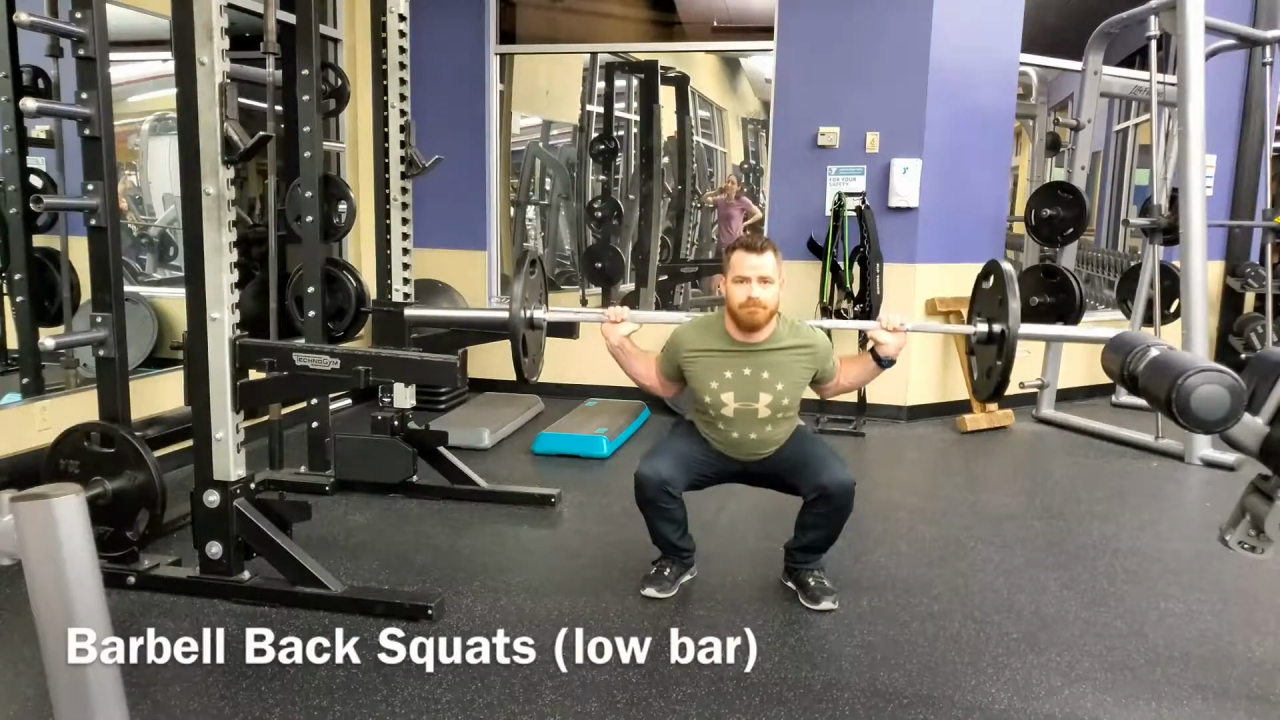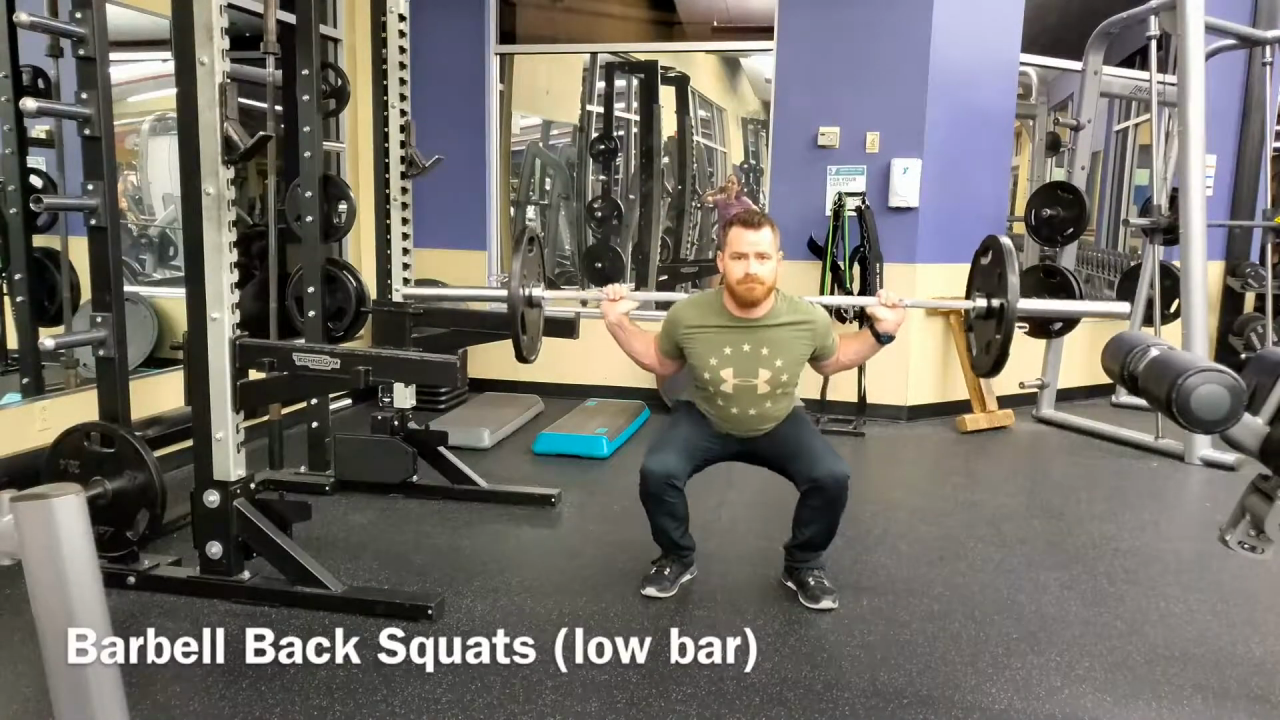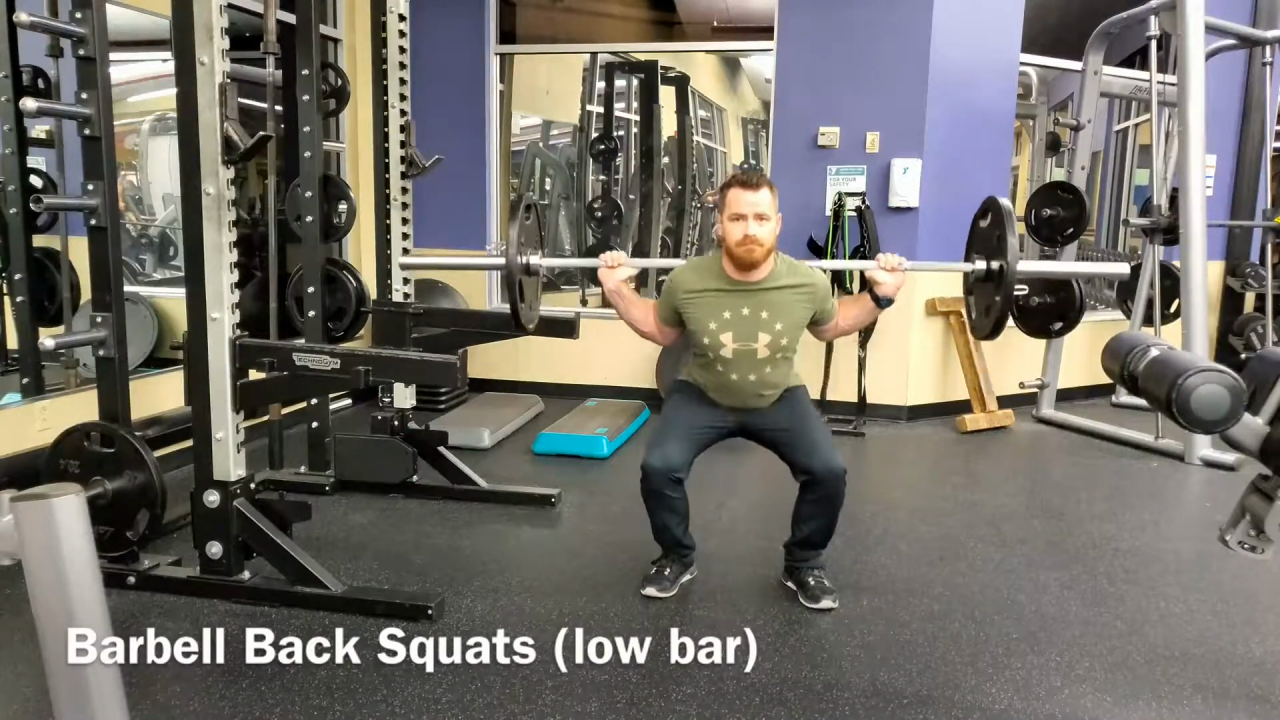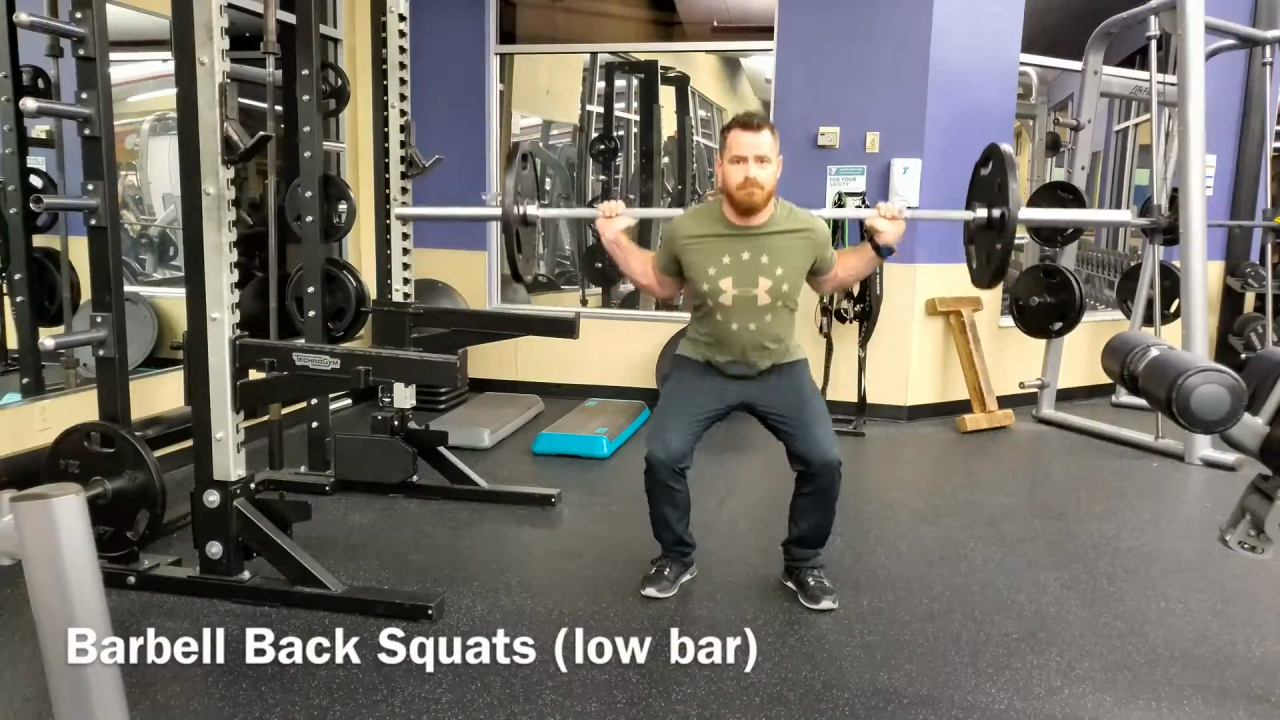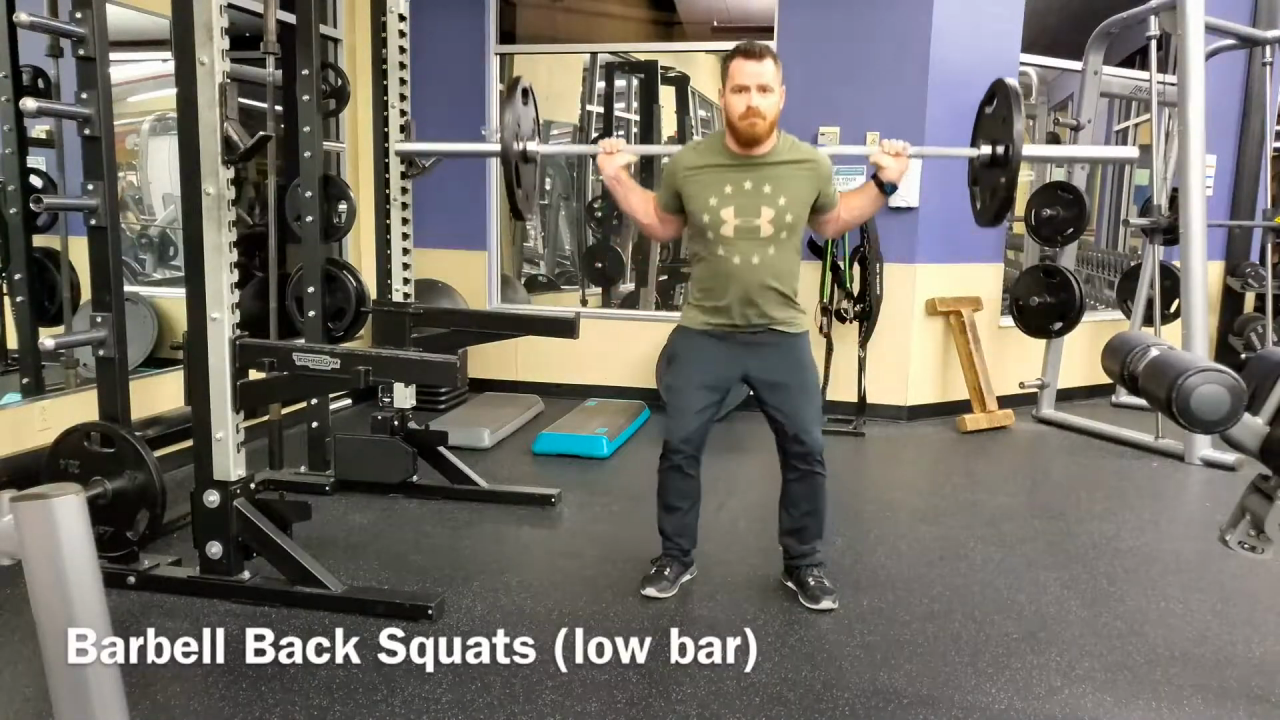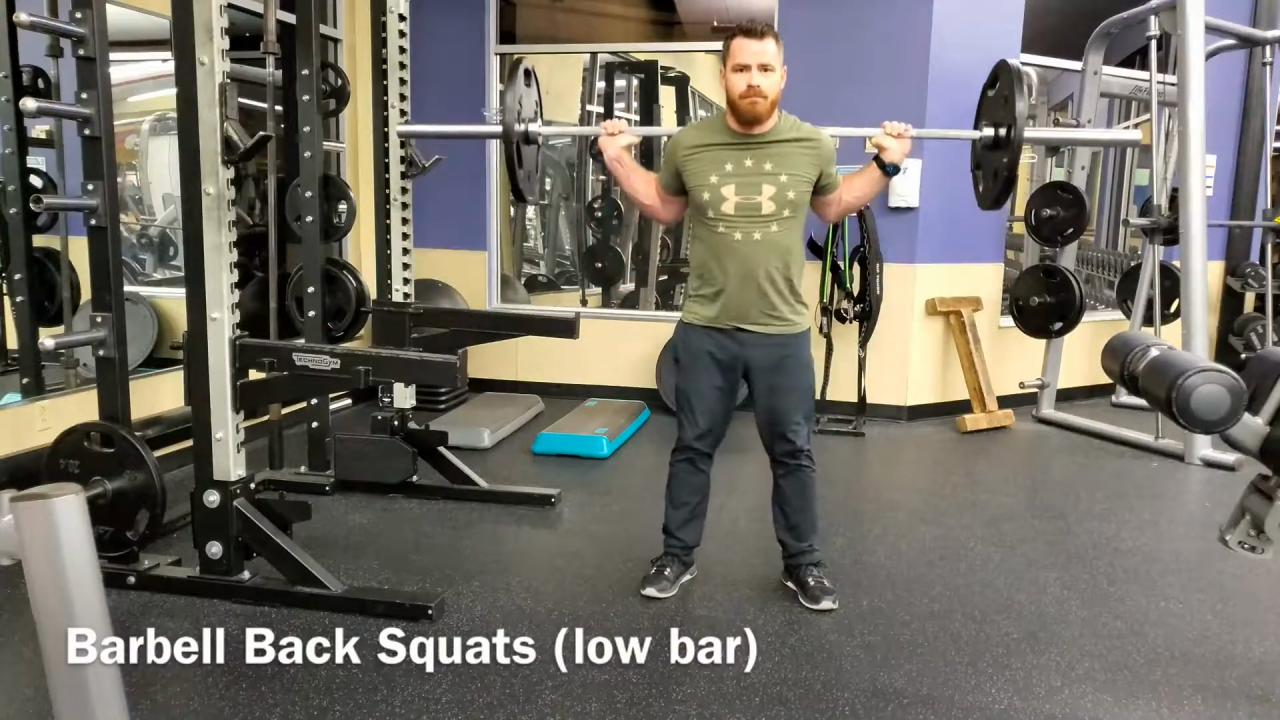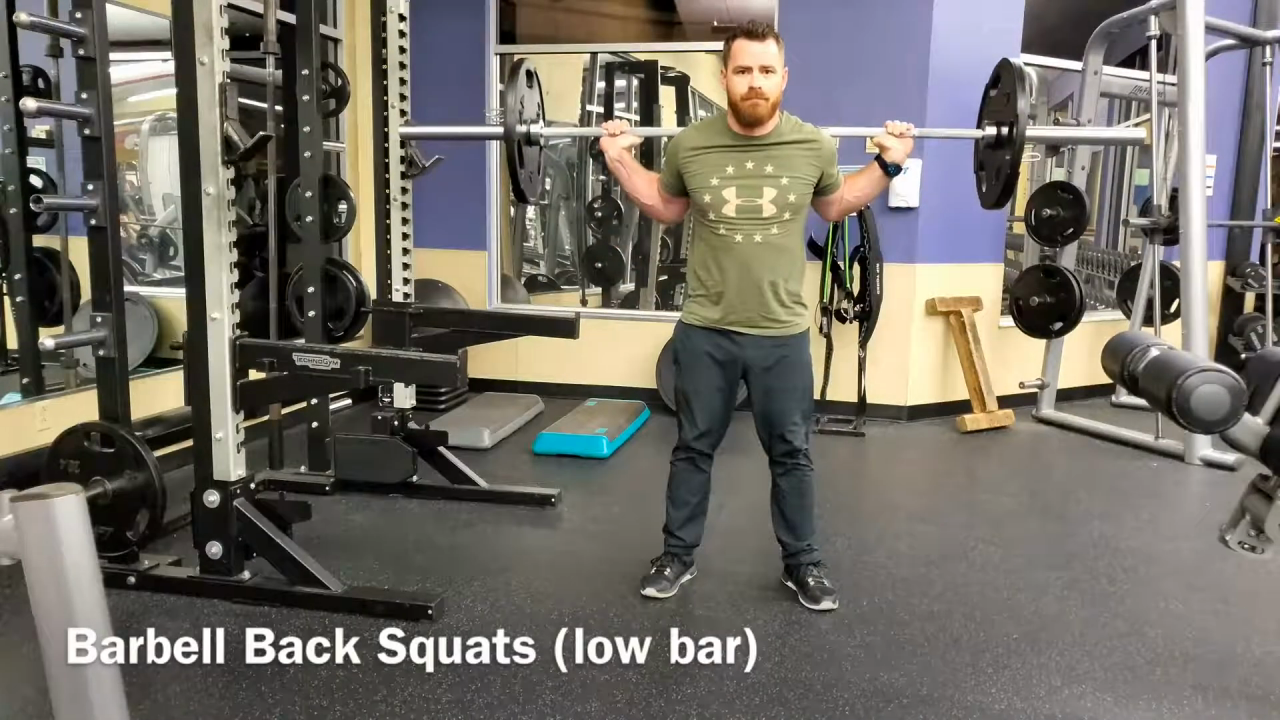
dt=0.3s
person 1, frame 1
left shoulder: (810, 344)
right shoulder: (689, 340)
left elbow: (833, 383)
right elbow: (662, 384)
left wrist: (881, 356)
right wrist: (619, 344)
left hip: (782, 447)
right hip: (705, 443)
left knee: (838, 485)
right knee: (652, 477)
left ankle: (803, 566)
right ankle: (676, 559)
person 1, frame 2
left shoulder: (808, 319)
right shoulder: (687, 316)
left elbow: (832, 360)
right elbow: (661, 362)
left wrist: (880, 332)
right wrist: (618, 322)
left hip: (779, 423)
right hip: (704, 420)
left knee: (832, 477)
right knee: (657, 472)
left ankle: (803, 566)
right ankle: (677, 559)
person 1, frame 3
left shoulder: (808, 283)
right shoulder: (686, 281)
left elbow: (830, 327)
right elbow: (661, 331)
left wrist: (879, 296)
right wrist: (617, 290)
left hip: (778, 398)
right hip: (701, 396)
left knee: (828, 471)
right knee: (659, 467)
left ankle: (803, 564)
right ankle: (676, 558)
person 1, frame 4
left shoulder: (808, 230)
right shoulder: (685, 229)
left elbow: (829, 280)
right elbow: (662, 285)
left wrist: (879, 246)
right wrist: (616, 242)
left hip: (779, 367)
right hip: (702, 365)
left knee: (823, 460)
right knee: (663, 457)
left ankle: (803, 565)
right ankle: (675, 559)
person 1, frame 5
left shoulder: (811, 165)
right shoulder: (686, 164)
left elbow: (831, 223)
right elbow: (663, 227)
left wrist: (883, 184)
right wrist: (617, 179)
left hip: (781, 334)
right hip: (704, 333)
left knee: (806, 449)
right knee: (679, 445)
left ankle: (803, 563)
right ankle: (676, 557)
person 1, frame 6
left shoulder: (813, 144)
right shoulder: (687, 144)
left elbow: (833, 206)
right elbow: (665, 208)
left wrist: (886, 165)
right wrist: (618, 162)
left hip: (783, 331)
right hip: (705, 329)
left knee: (792, 452)
right knee: (693, 447)
left ankle: (803, 564)
right ankle: (677, 557)
person 1, frame 7
left shoulder: (814, 146)
right shoulder: (688, 146)
left elbow: (834, 205)
right elbow: (667, 208)
left wrist: (887, 165)
right wrist: (620, 163)
left hip: (782, 333)
right hip: (705, 330)
left knee: (790, 452)
right knee: (693, 447)
left ankle: (801, 562)
right ankle: (677, 555)
